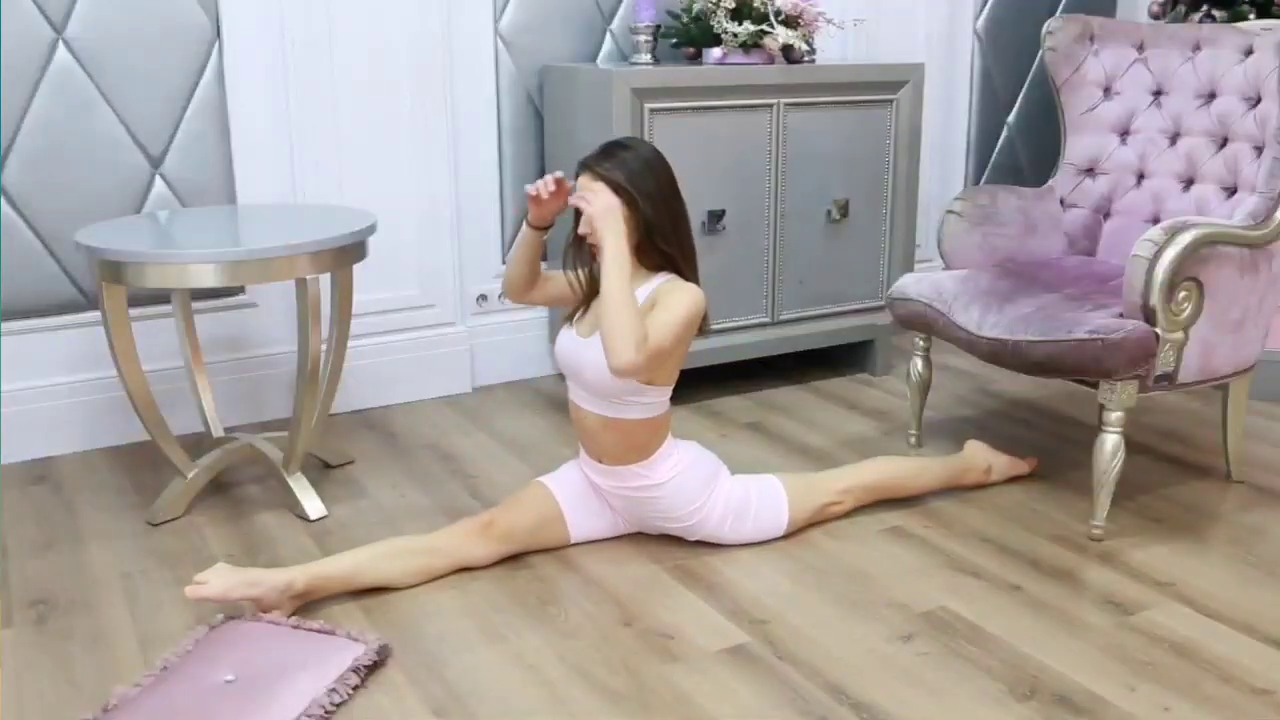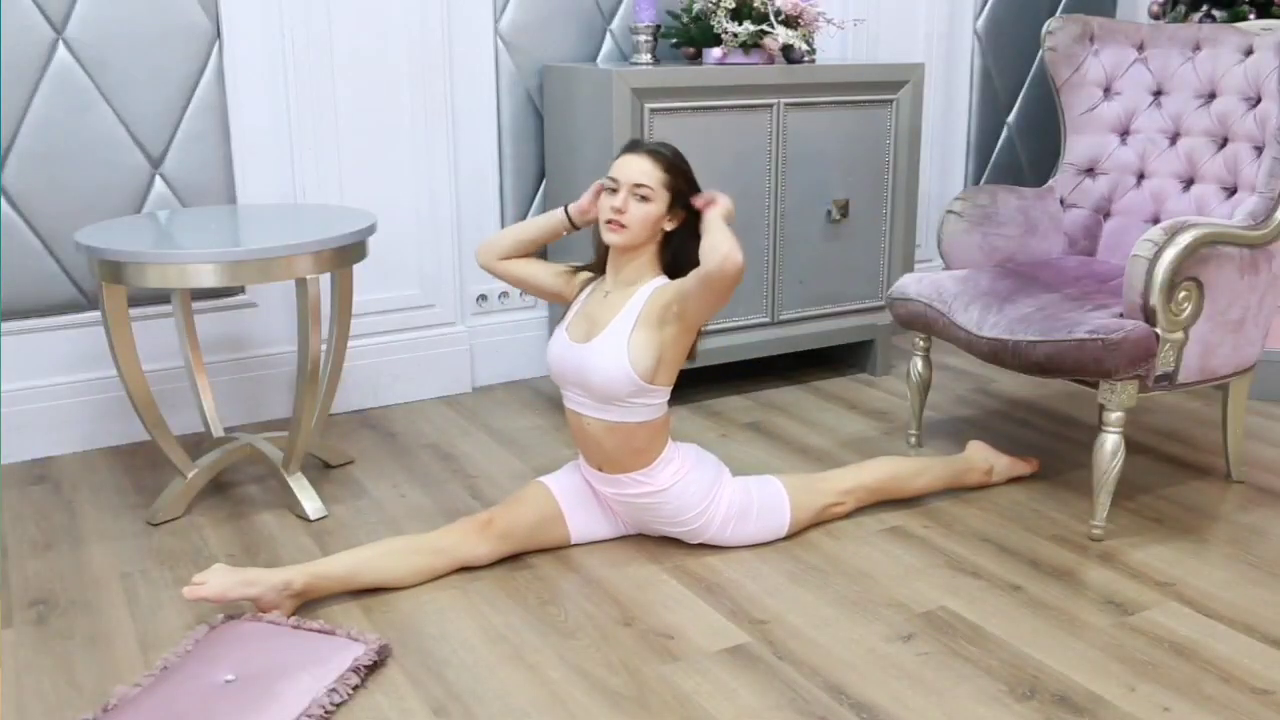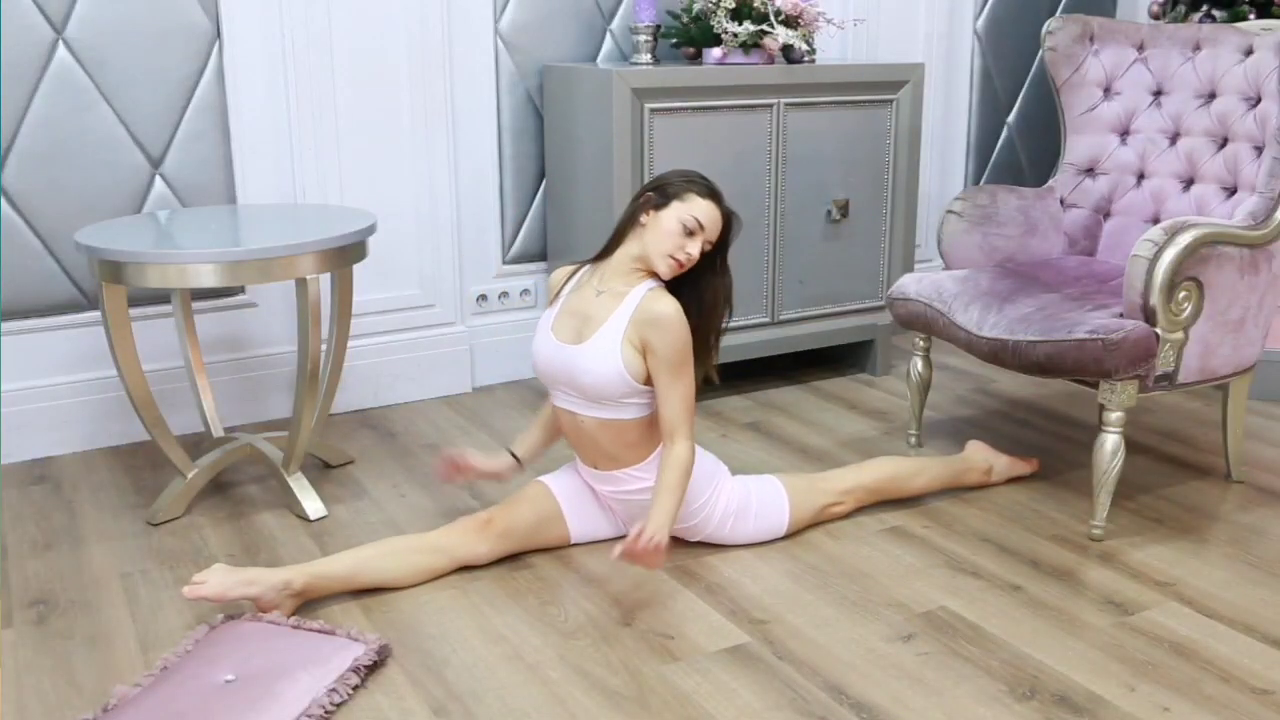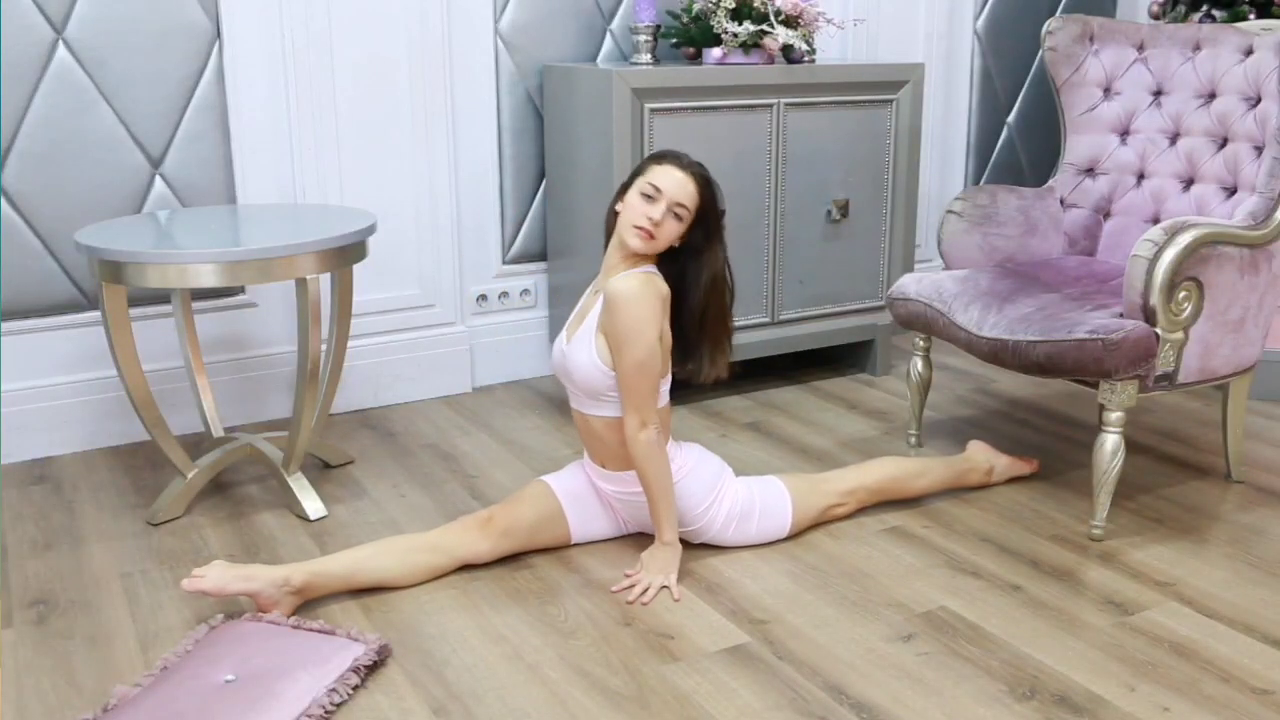
dt=0.7s
person 1, frame 1
left shoulder: (678, 298)
right shoulder: (600, 279)
left elbow: (626, 360)
right elbow: (519, 291)
left wrist: (611, 243)
right wrist: (537, 223)
left hip: (670, 485)
right hip: (598, 481)
right knee: (477, 536)
right ankle: (291, 584)
person 1, frame 2
left shoulder: (671, 300)
right shoulder: (585, 286)
left elbow: (727, 267)
right elbow: (489, 253)
left wrist: (718, 220)
right wrist: (573, 213)
left hip: (674, 492)
right hip: (598, 485)
right knee: (475, 537)
right ankle: (291, 584)
person 1, frame 3
left shoulder: (662, 313)
right shoulder: (566, 282)
left elbow: (680, 440)
left wrist: (660, 523)
right wrist: (511, 457)
left hip: (661, 490)
right hip: (595, 484)
right knee: (474, 535)
right ankle: (291, 583)
person 1, frame 4
left shoulder: (634, 291)
right shoulder: (614, 279)
left elbow: (643, 428)
left wrist: (667, 543)
left hip: (676, 486)
right hip: (606, 480)
right knee: (477, 532)
right ankle: (290, 580)
